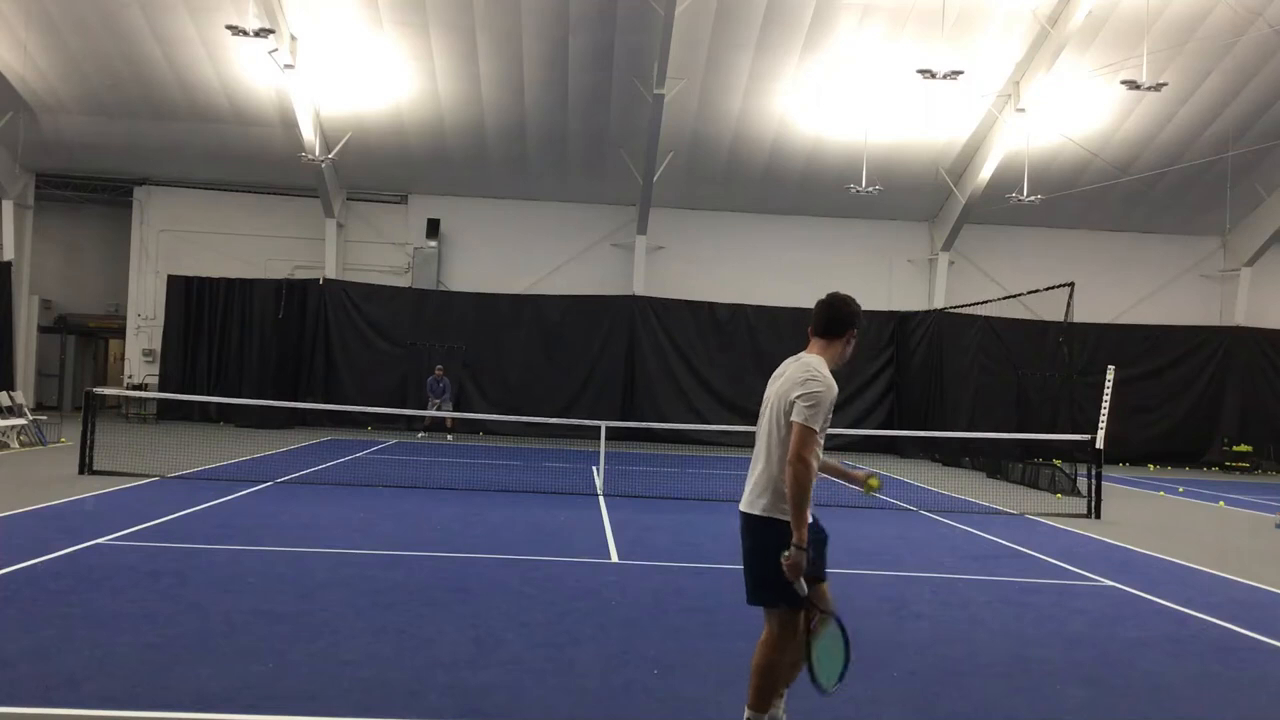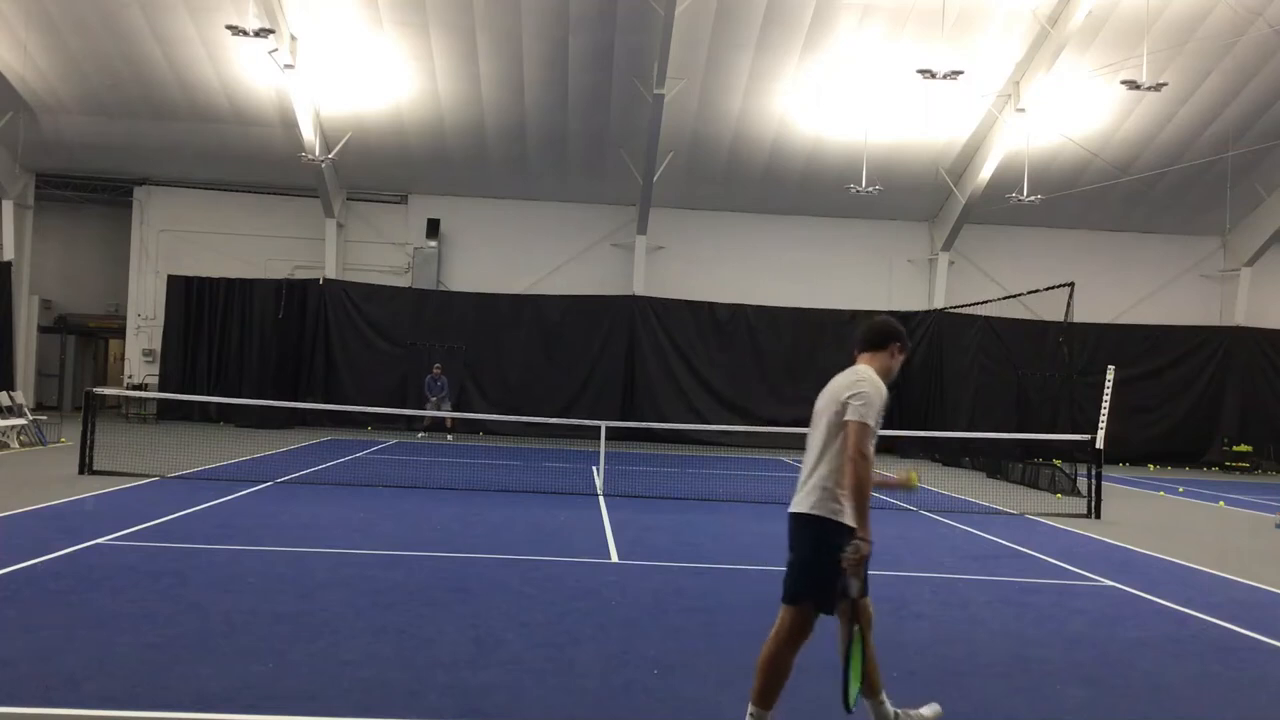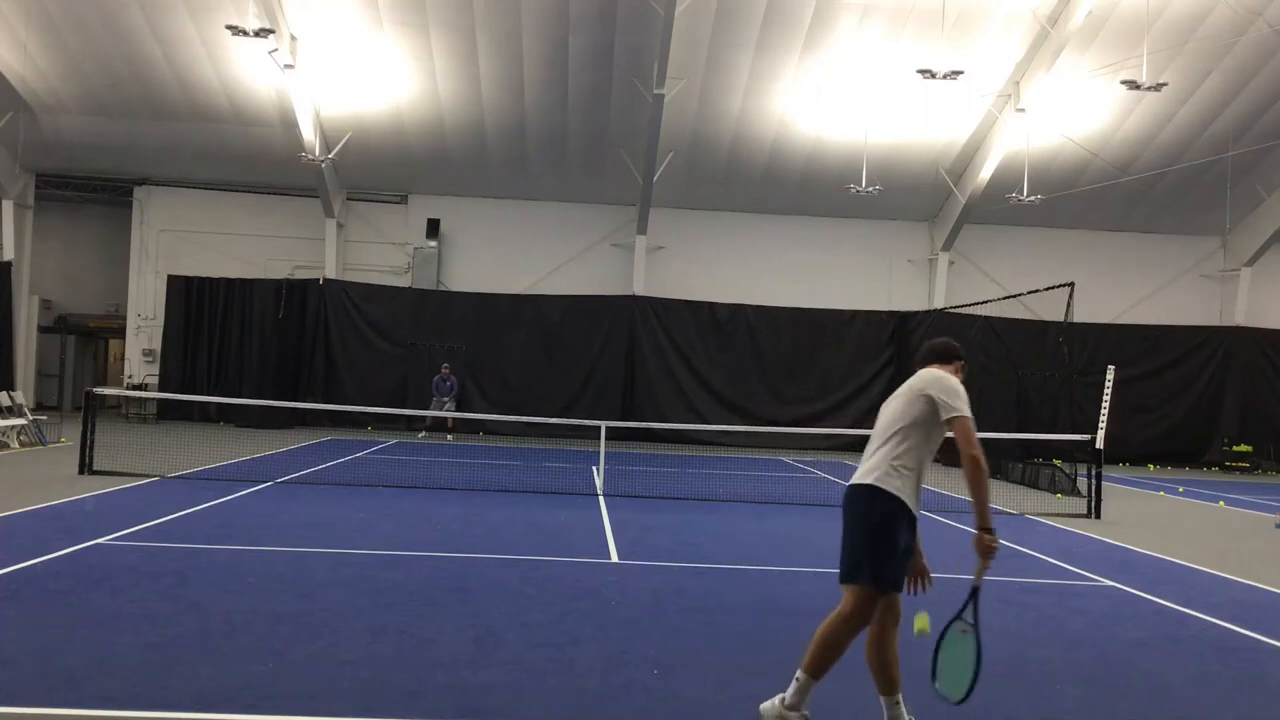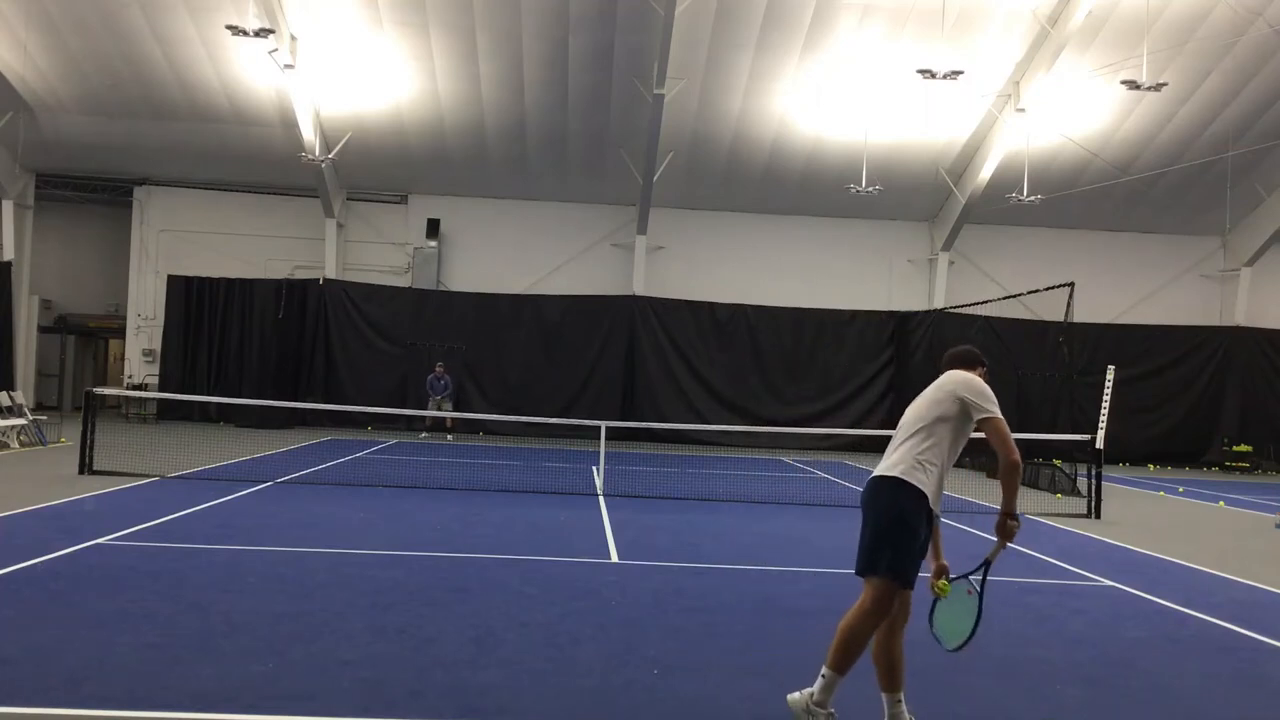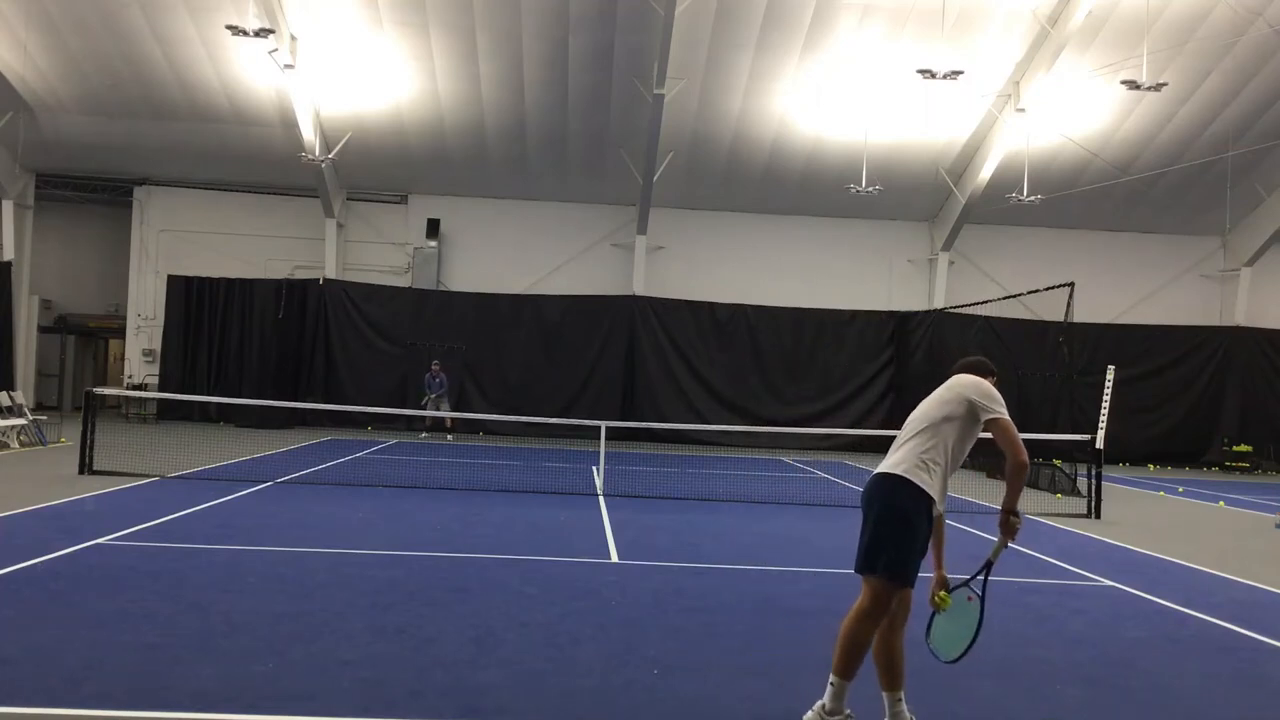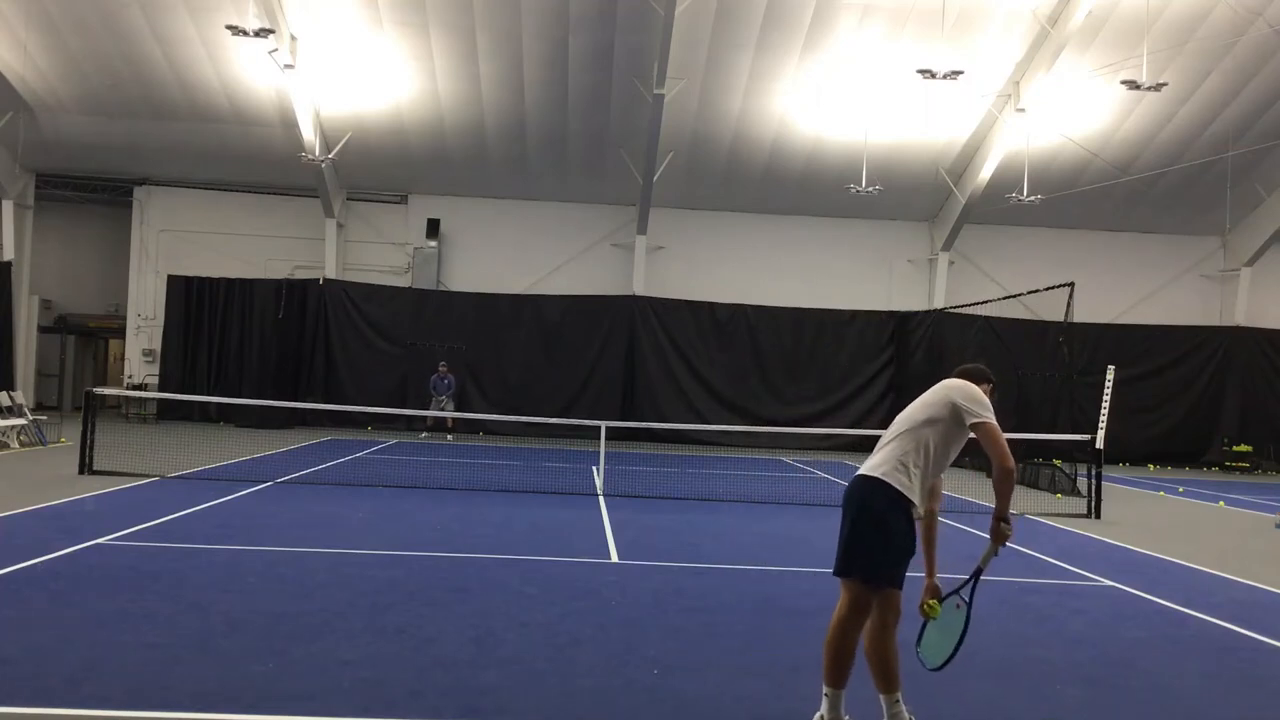
dt=0.4s
person 1, frame 1
left shoulder: (792, 367)
right shoulder: (819, 381)
right elbow: (798, 461)
left wrist: (848, 474)
right wrist: (800, 540)
left hip: (778, 513)
right hip: (776, 518)
left knee: (817, 610)
right knee: (785, 626)
person 1, frame 2
left shoulder: (840, 383)
right shoulder: (868, 385)
right elbow: (856, 457)
left wrist: (884, 484)
right wrist: (860, 535)
left hip: (828, 518)
right hip: (821, 521)
left knee: (858, 617)
right knee: (795, 626)
person 1, frame 3
left shoulder: (910, 391)
right shoulder: (944, 383)
right elbow: (972, 456)
left wrist: (915, 555)
right wrist: (983, 527)
left hip: (879, 502)
right hip: (878, 501)
left knee: (886, 614)
right knee: (858, 607)
person 1, frame 4
left shoulder: (936, 394)
right shoulder: (969, 384)
right elbow: (1010, 457)
left wrist: (937, 558)
right wrist: (1007, 513)
left hip: (898, 494)
right hip: (898, 494)
left knee: (896, 612)
right knee: (877, 602)
person 1, frame 5
left shoulder: (948, 402)
right shoulder: (978, 387)
left elbow: (935, 495)
right elbow: (1019, 459)
left wrist: (939, 569)
right wrist: (1008, 510)
left hip: (903, 496)
right hip: (900, 493)
left knee: (895, 611)
right knee: (876, 601)
person 1, frame 6
left shoulder: (944, 415)
right shoulder: (969, 392)
left elbow: (930, 508)
right elbow: (1004, 465)
left wrist: (930, 576)
right wrist: (1001, 517)
left hip: (893, 505)
right hip: (879, 496)
left knee: (885, 615)
right knee: (856, 605)
